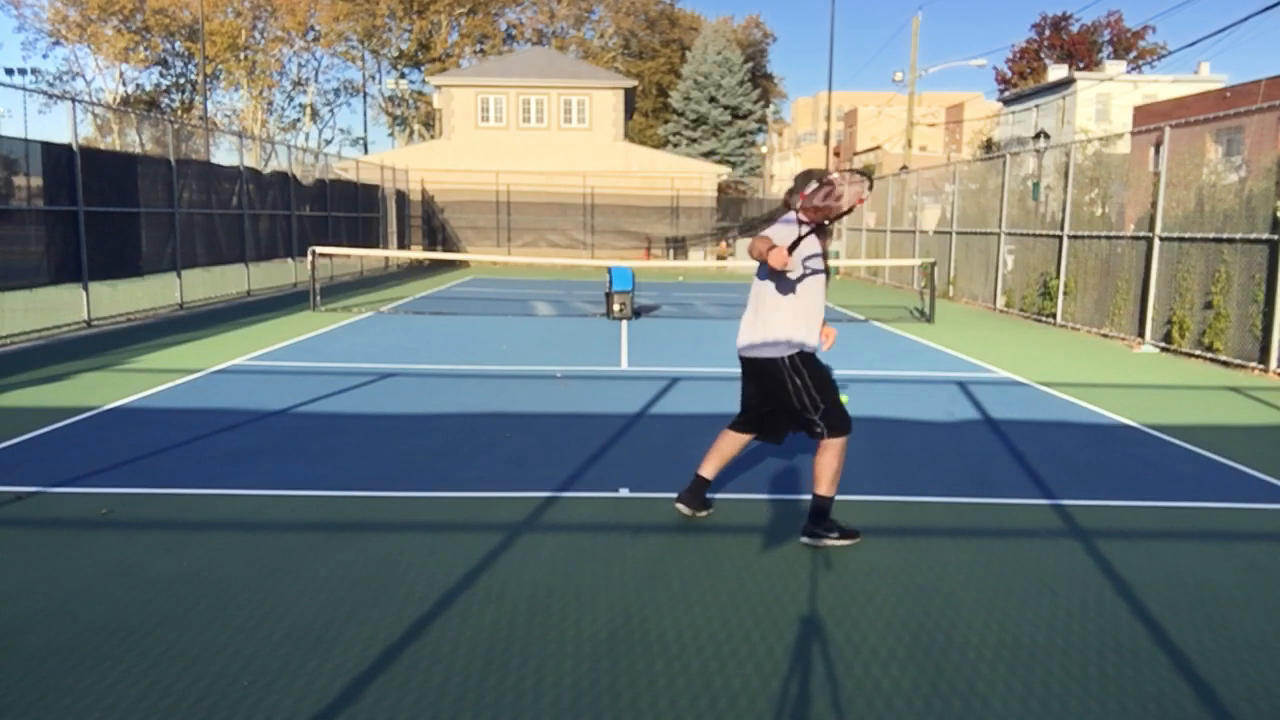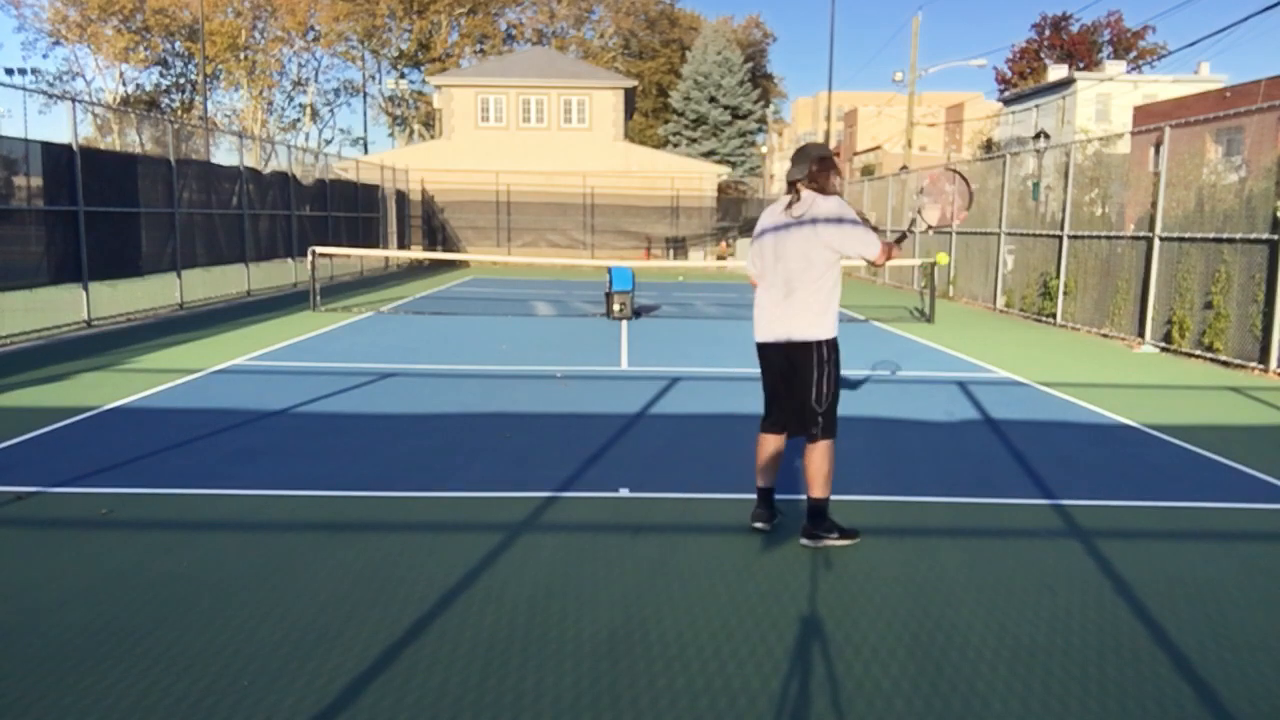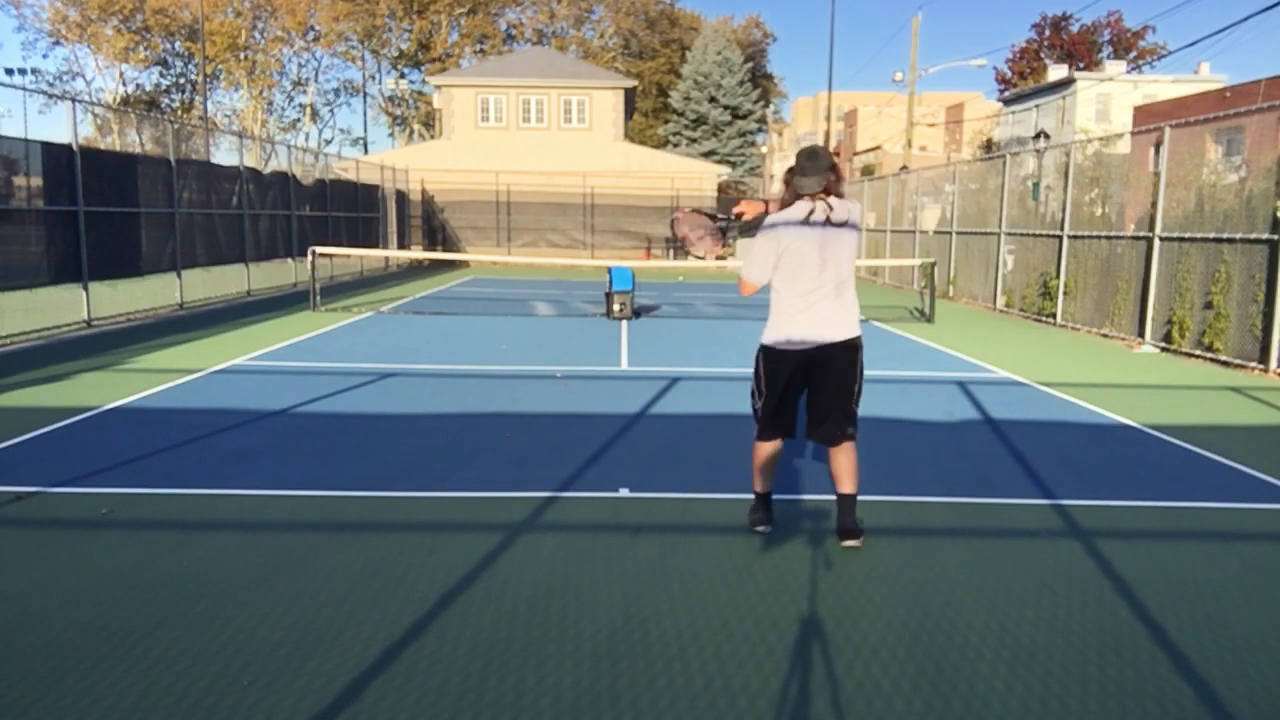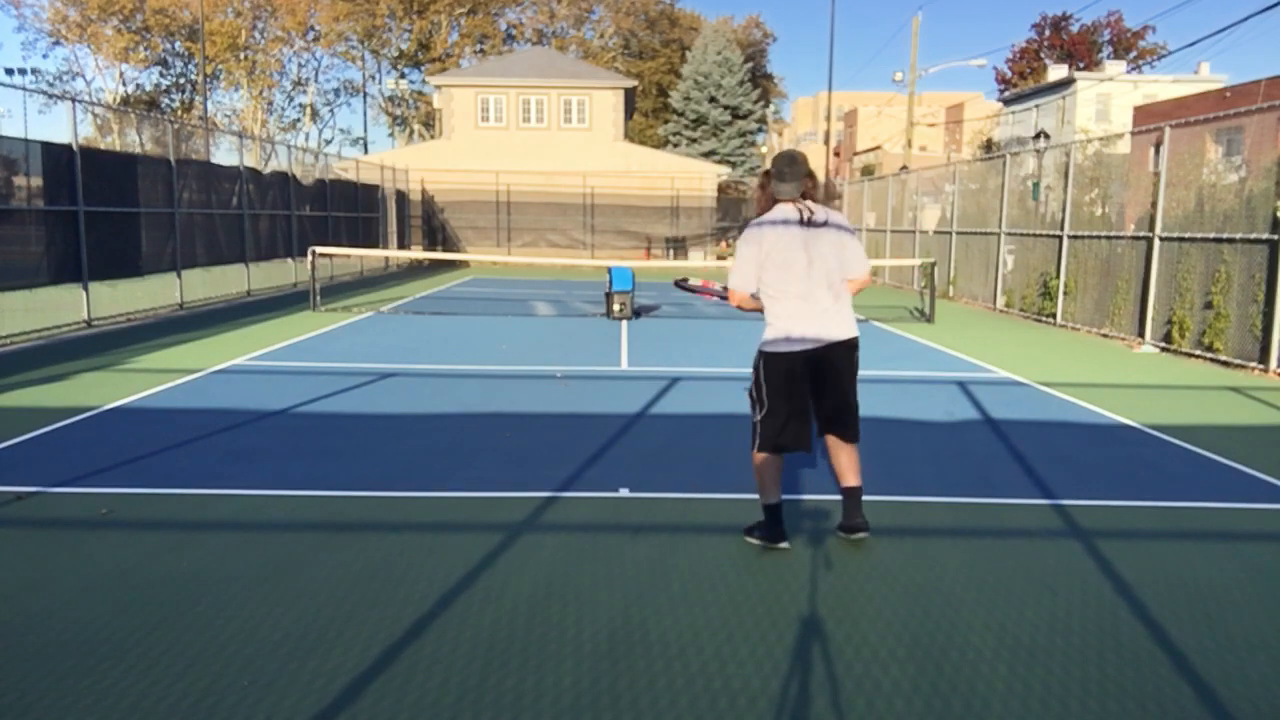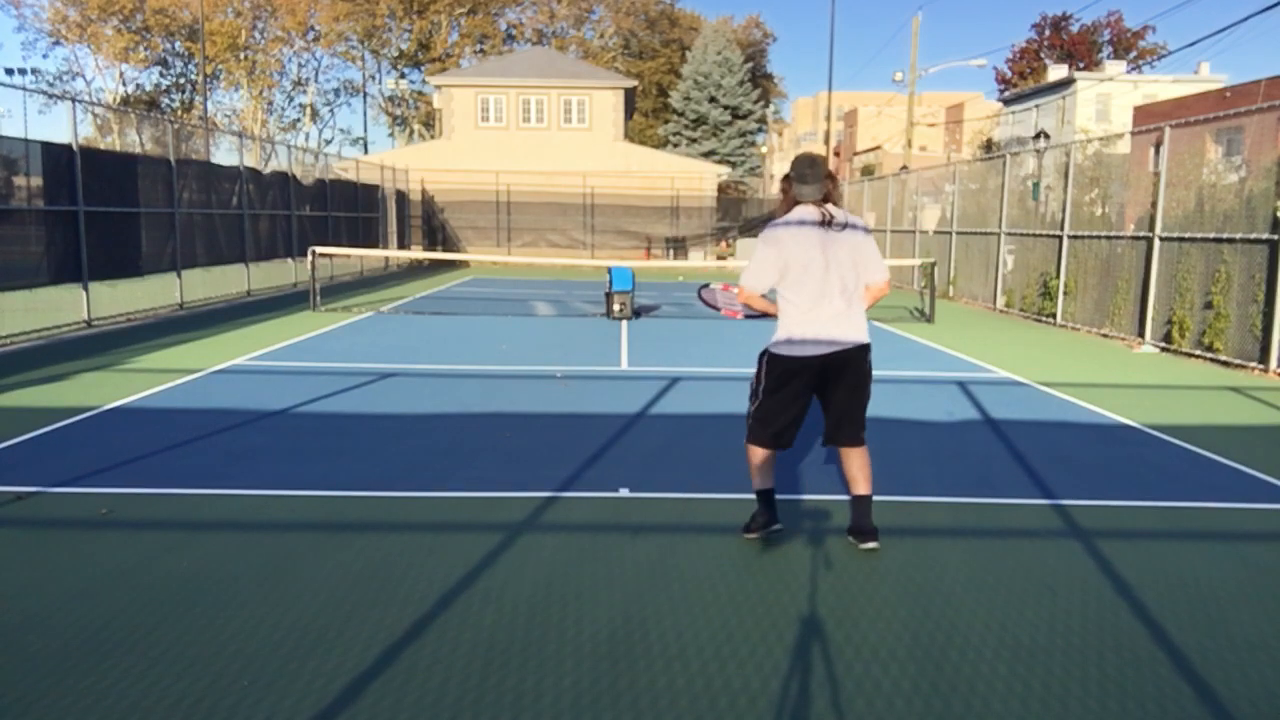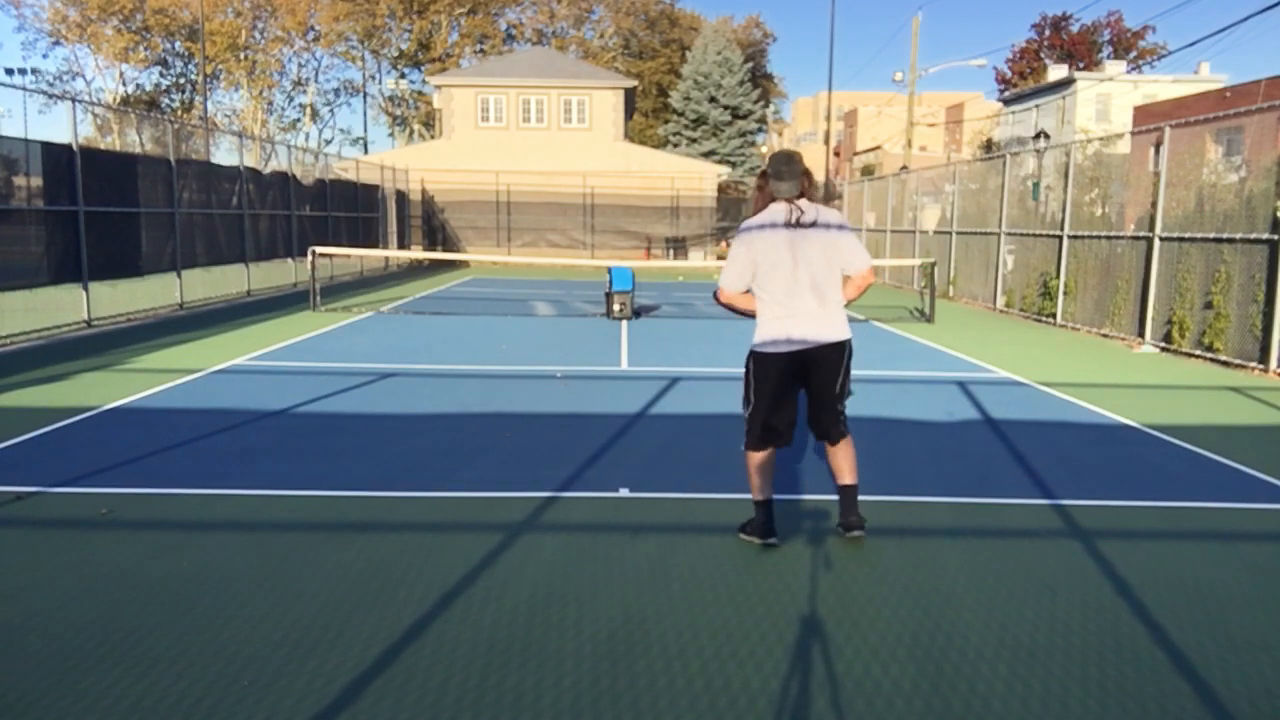
dt=0.4s
person 1, frame 1
left shoulder: (804, 233)
right shoulder: (791, 225)
right elbow: (757, 245)
left wrist: (820, 323)
right wrist: (771, 254)
left hip: (756, 349)
right hip: (784, 353)
left knee: (745, 423)
right knee: (834, 429)
left ankle: (694, 493)
right ankle: (819, 523)
person 1, frame 2
left shoulder: (768, 215)
right shoulder: (832, 211)
left elbow: (755, 276)
right elbow: (878, 255)
right wrist: (893, 245)
left hip: (769, 334)
right hip: (810, 336)
left knee: (774, 421)
right knee: (821, 429)
left ankle: (764, 505)
right ankle: (816, 523)
person 1, frame 3
left shoulder: (776, 226)
right shoulder: (850, 214)
left elbow: (747, 286)
right wrist: (766, 207)
left hip: (785, 343)
right hip: (840, 340)
left knee: (769, 428)
right knee: (840, 432)
left ankle: (763, 509)
right ankle: (847, 522)
person 1, frame 4
left shoulder: (759, 230)
right shoulder: (837, 222)
left elbow: (737, 297)
right elbow: (862, 277)
left hip: (785, 346)
right hip: (839, 340)
left knee: (768, 439)
right knee: (841, 429)
left ankle: (773, 525)
right ankle: (853, 515)
person 1, frame 5
left shoulder: (779, 231)
right shoulder: (855, 226)
left elbow: (747, 294)
right elbow: (880, 286)
left hip: (793, 351)
right hip: (850, 347)
left knee: (761, 432)
right knee: (850, 437)
left ankle: (766, 511)
right ankle: (864, 524)
person 1, frame 6
left shoulder: (752, 228)
right shoulder: (833, 220)
left elbow: (727, 293)
right elbow: (864, 275)
left hip: (773, 347)
right hip: (830, 341)
left knee: (760, 436)
right knee: (834, 429)
left ankle: (763, 520)
right ankle: (850, 512)
